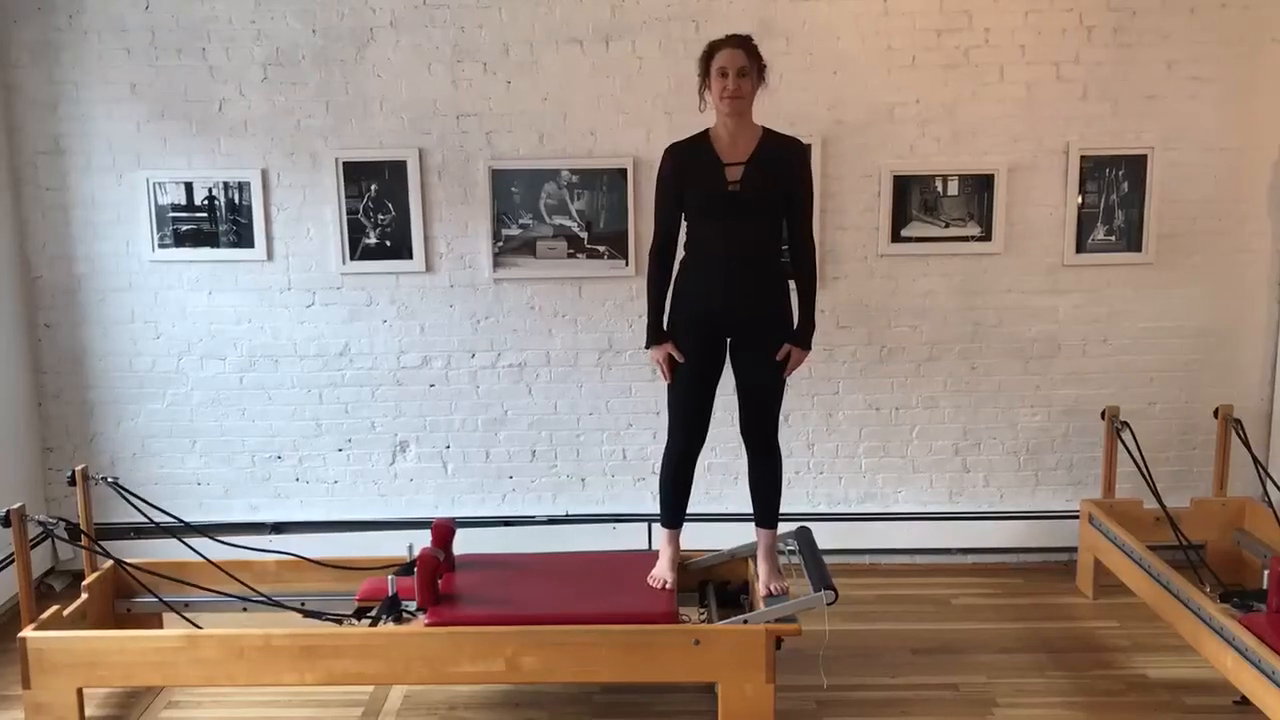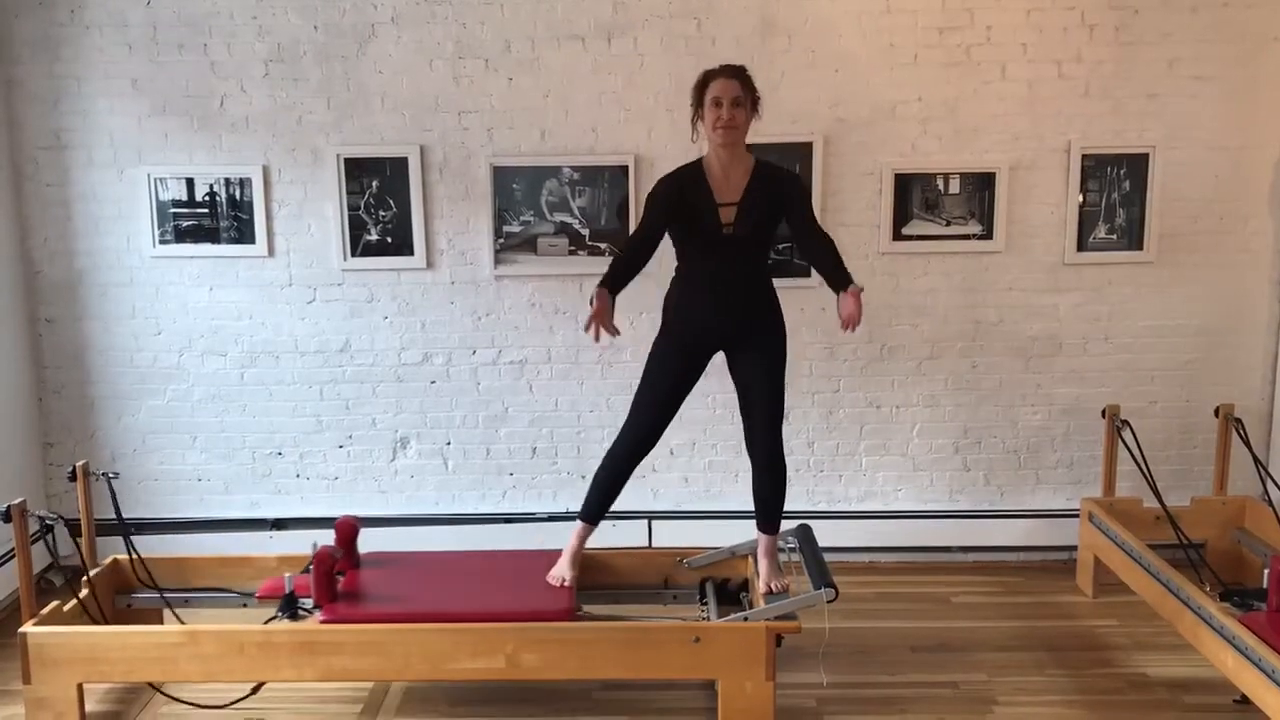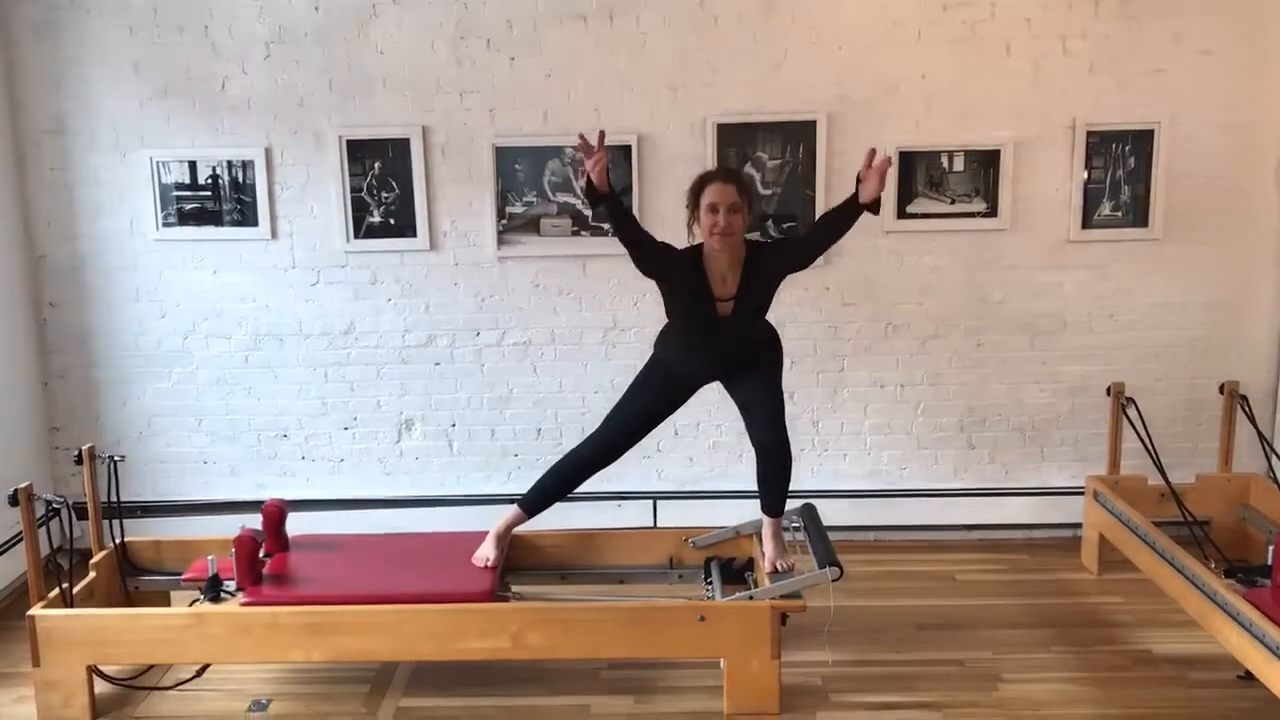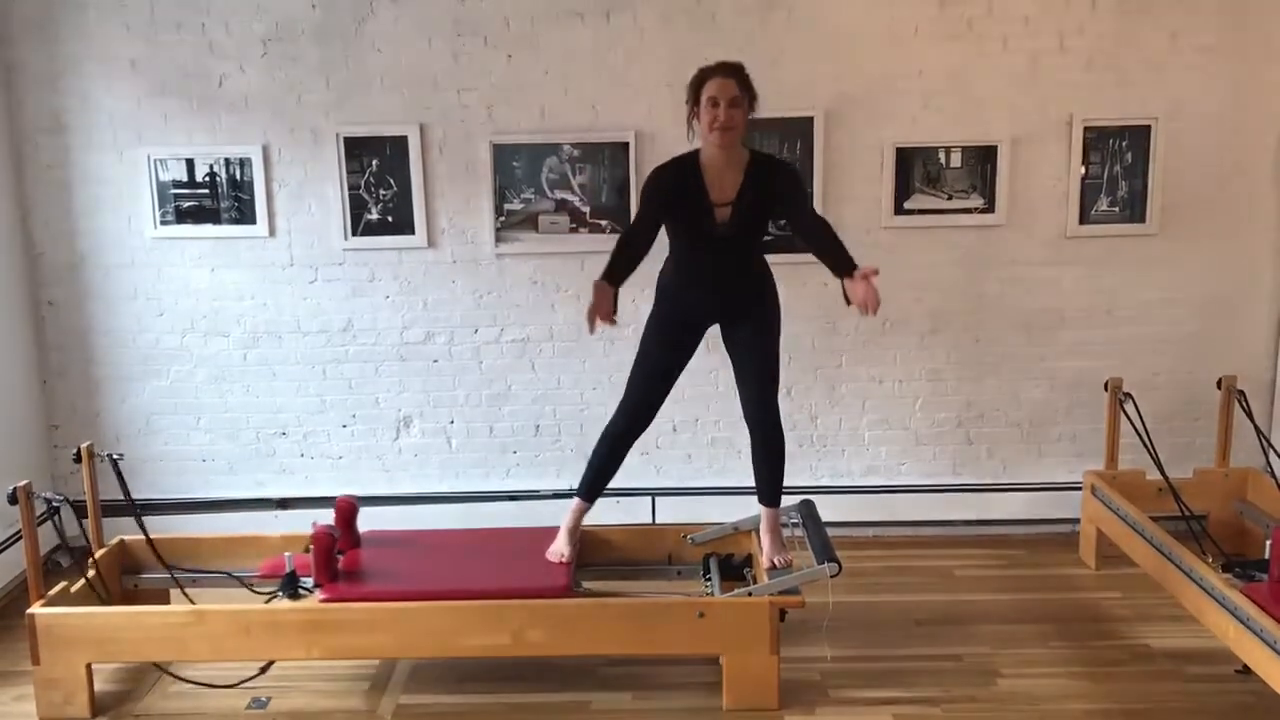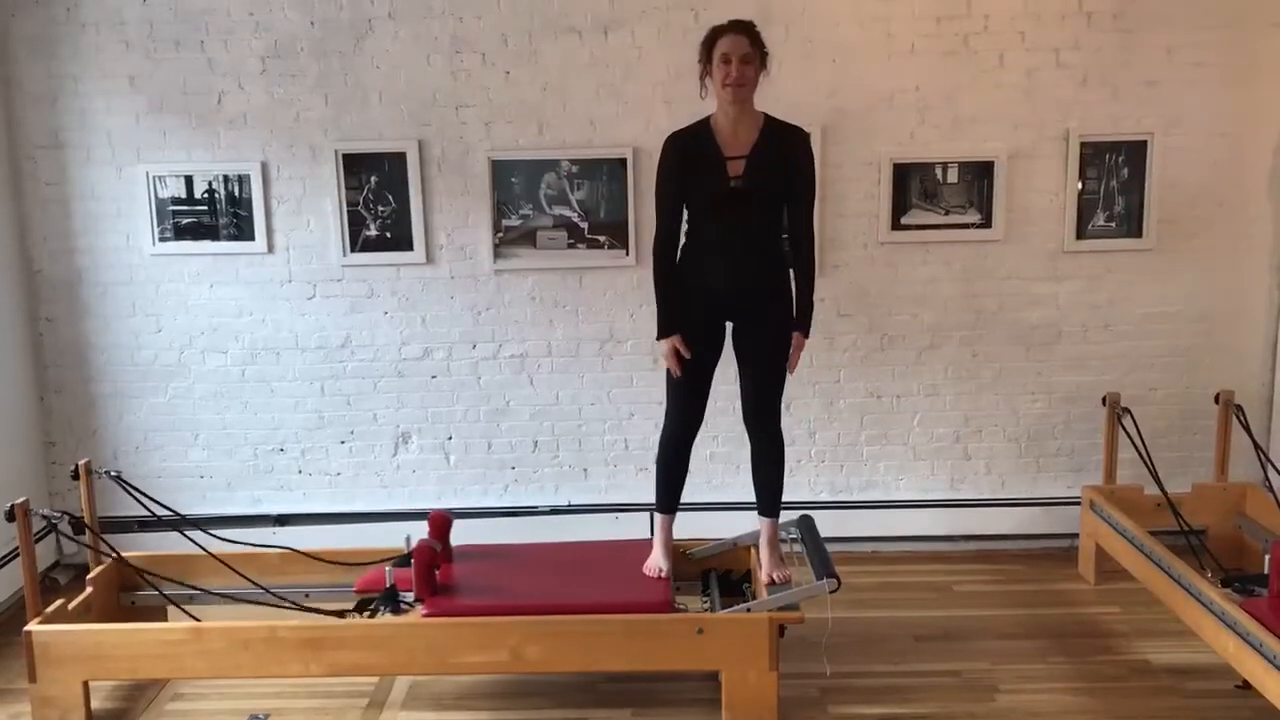
dt=1s
person 1, frame 1
left shoulder: (788, 154)
right shoulder: (681, 157)
left elbow: (802, 245)
right elbow: (662, 246)
left wrist: (804, 328)
right wrist: (655, 330)
left hip: (764, 309)
right hip: (696, 309)
left knee: (761, 434)
right knee: (685, 435)
left ankle: (766, 555)
right ankle: (669, 549)
person 1, frame 2
left shoulder: (780, 184)
right shoulder: (675, 186)
left elbow: (812, 238)
right elbow: (641, 243)
left wrist: (844, 288)
right wrist: (607, 291)
left hip: (756, 328)
right hip: (687, 325)
left knee: (766, 443)
right knee: (636, 436)
left ankle: (767, 555)
right ankle: (575, 545)
person 1, frame 3
left shoulder: (769, 261)
right shoulder: (674, 267)
left elbow: (818, 236)
right elbow: (631, 234)
left wrist: (862, 198)
right wrist: (601, 188)
left hip: (751, 360)
right hip: (679, 363)
left knee: (772, 441)
right knee: (603, 445)
left ankle: (772, 533)
right ankle: (504, 527)
person 1, frame 4
left shoulder: (774, 176)
right shoulder: (669, 178)
left elbow: (810, 227)
right elbow: (639, 235)
left wrist: (850, 275)
right wrist: (608, 286)
left hip: (750, 303)
right hip: (680, 302)
left knee: (762, 413)
right knee: (635, 410)
left ankle: (770, 528)
right ankle: (573, 520)
person 1, frame 5
left shoulder: (789, 143)
right shoulder: (682, 146)
left elbow: (801, 236)
right elbow: (665, 240)
left wrist: (801, 320)
right wrist: (666, 325)
left hip: (765, 299)
right hip: (698, 297)
left knee: (763, 420)
right knee: (681, 420)
left ankle: (769, 542)
right ankle: (663, 536)
